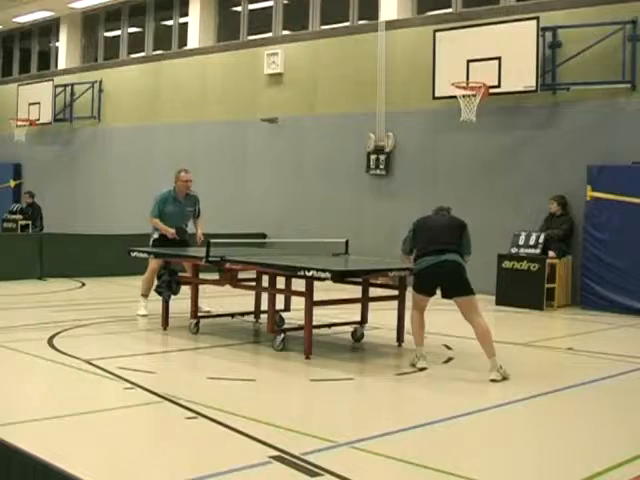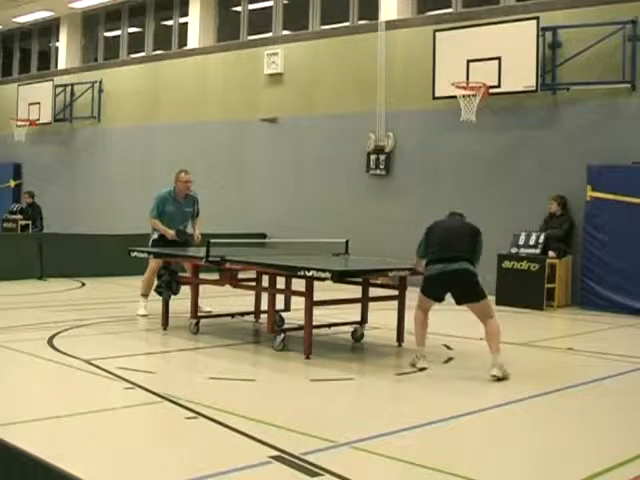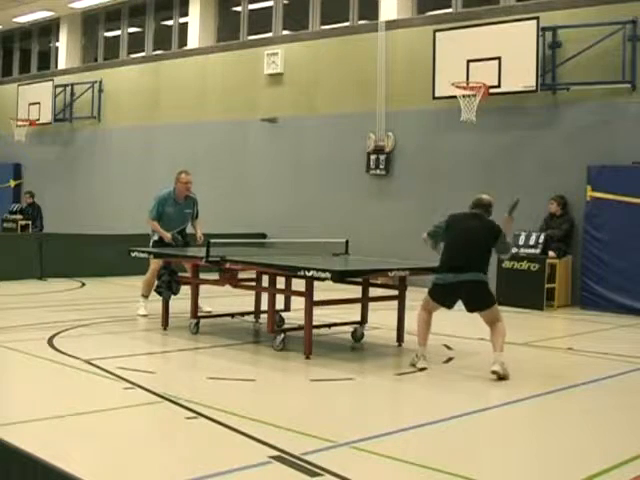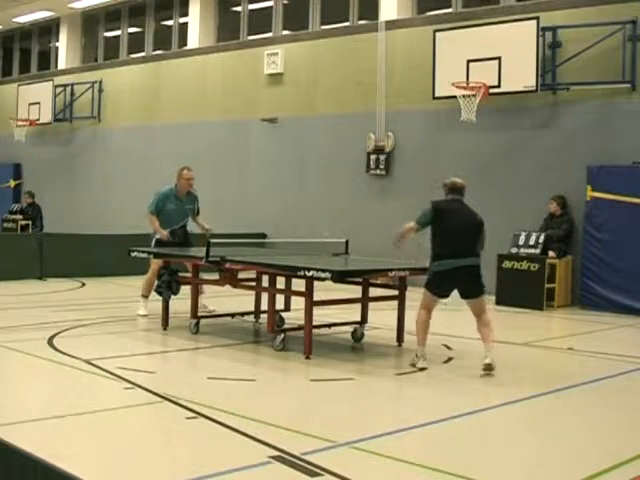
dt=0.5s
person 1, frame 1
left shoulder: (419, 222)
right shoulder: (460, 223)
left elbow: (405, 253)
right elbow: (465, 256)
left wrist: (415, 261)
left hip: (424, 267)
right hip: (452, 266)
left knee: (417, 309)
right knee: (475, 317)
left ankle: (420, 357)
right ankle: (495, 367)
person 1, frame 2
left shoulder: (434, 226)
right shoulder: (474, 229)
left elbow: (419, 259)
left wrist: (423, 269)
left hip: (435, 272)
right hip: (463, 272)
left knee: (422, 309)
right knee: (488, 318)
left ankle: (420, 356)
right ankle: (497, 364)
person 1, frame 3
left shoulder: (453, 219)
right shoulder: (494, 228)
left elbow: (428, 237)
right elbow: (504, 251)
left wrist: (436, 244)
right wrist: (506, 232)
left hip: (446, 279)
right hip: (476, 281)
left knee: (425, 310)
right knee: (496, 322)
left ankle: (420, 357)
right ankle: (498, 362)
person 1, frame 4
left shoulder: (437, 207)
right shoulder: (476, 218)
left elbow: (412, 227)
left wrist: (399, 237)
left hip: (442, 267)
right hip: (471, 267)
left knee: (425, 308)
right knee: (481, 314)
left ankle: (420, 356)
right ankle: (489, 355)
person 2, frame 1
left shoulder: (194, 198)
right shoulder: (163, 196)
left elbow: (196, 217)
right elbow: (153, 219)
left wrist: (198, 230)
right wrist: (167, 230)
left hip: (181, 236)
right hip: (161, 236)
left knee: (193, 267)
right knee: (154, 267)
right ankle: (143, 303)
person 2, frame 2
left shoulder: (193, 198)
right shoulder: (163, 197)
left elbow: (195, 217)
right elbow: (153, 219)
left wrist: (196, 230)
right wrist: (166, 231)
left hip: (181, 236)
right hip: (161, 236)
left knee: (193, 267)
right knee: (153, 267)
right ankle: (143, 303)
person 2, frame 3
left shoulder: (192, 199)
right shoulder: (163, 197)
left elbow: (194, 219)
right elbow: (152, 220)
left wrist: (198, 231)
right wrist: (164, 234)
left hip: (180, 237)
right hip: (161, 237)
right knee: (155, 268)
right ankle: (143, 303)
person 2, frame 4
left shoulder: (193, 196)
right shoulder: (164, 194)
left elbow: (195, 215)
right elbow: (151, 214)
left wrist: (203, 225)
right wrist: (160, 231)
left hip: (181, 235)
right hip: (163, 237)
right knee: (155, 269)
left ankle: (200, 301)
right ankle: (143, 304)
